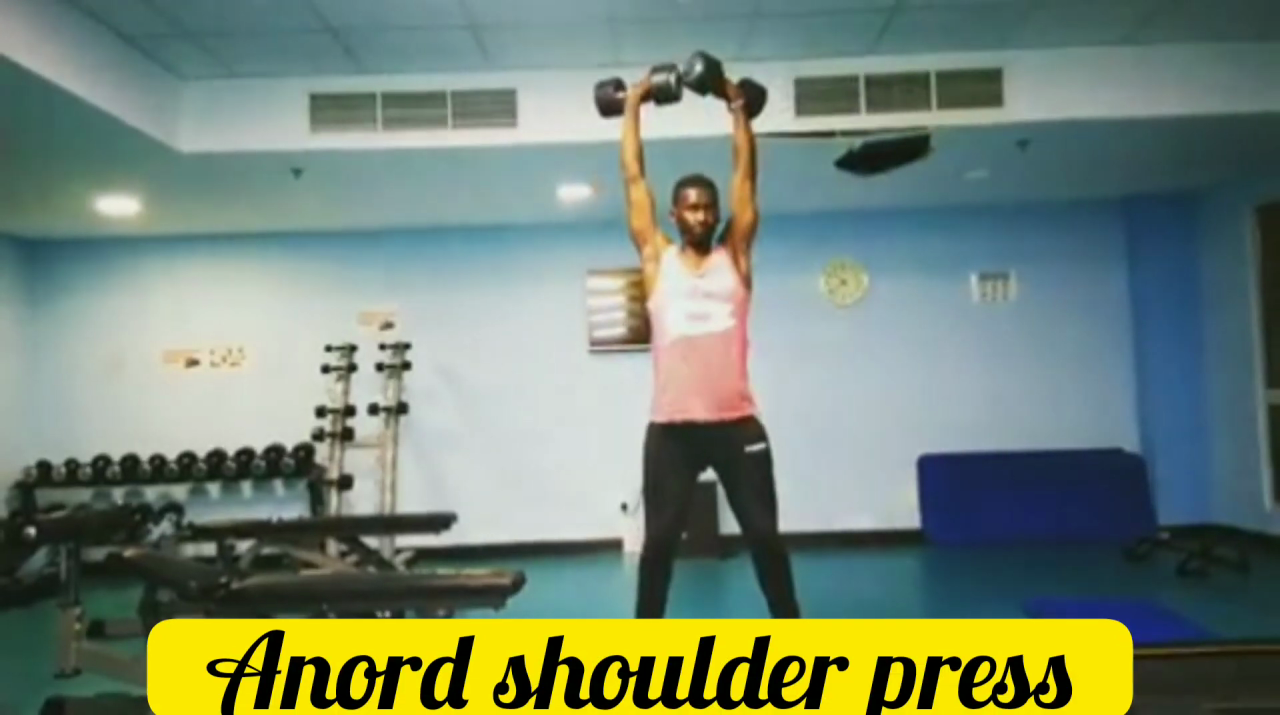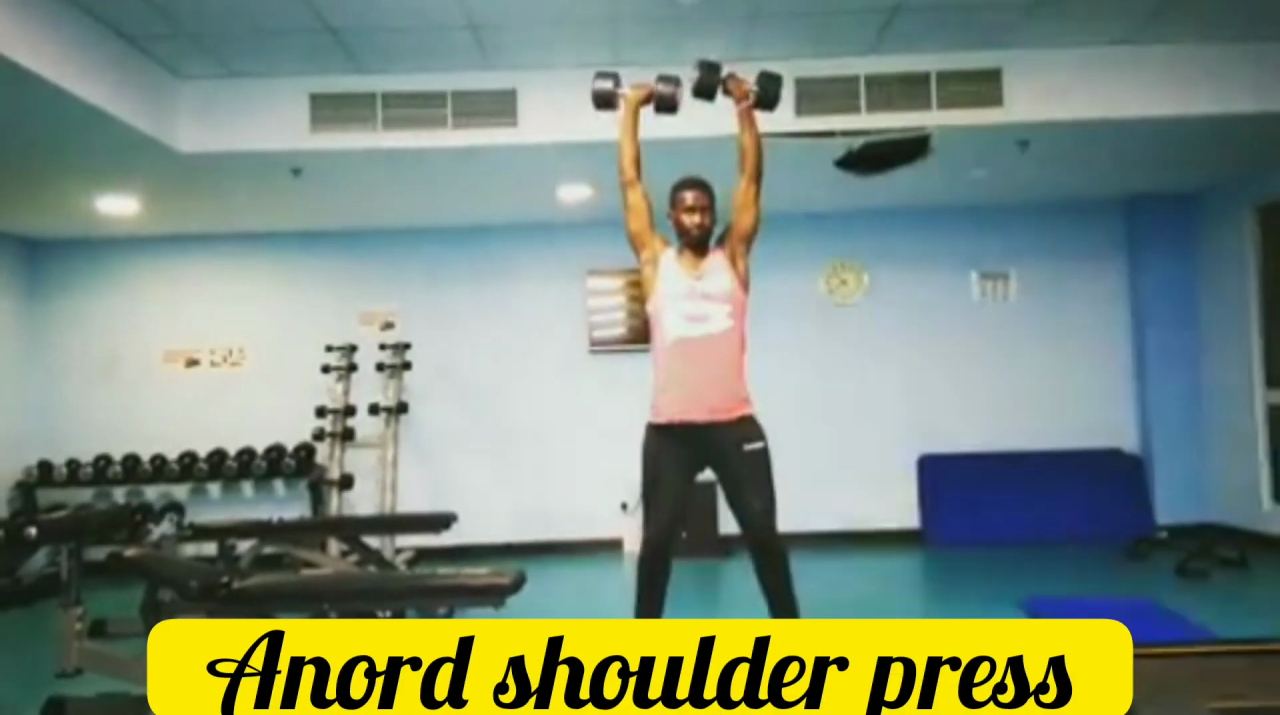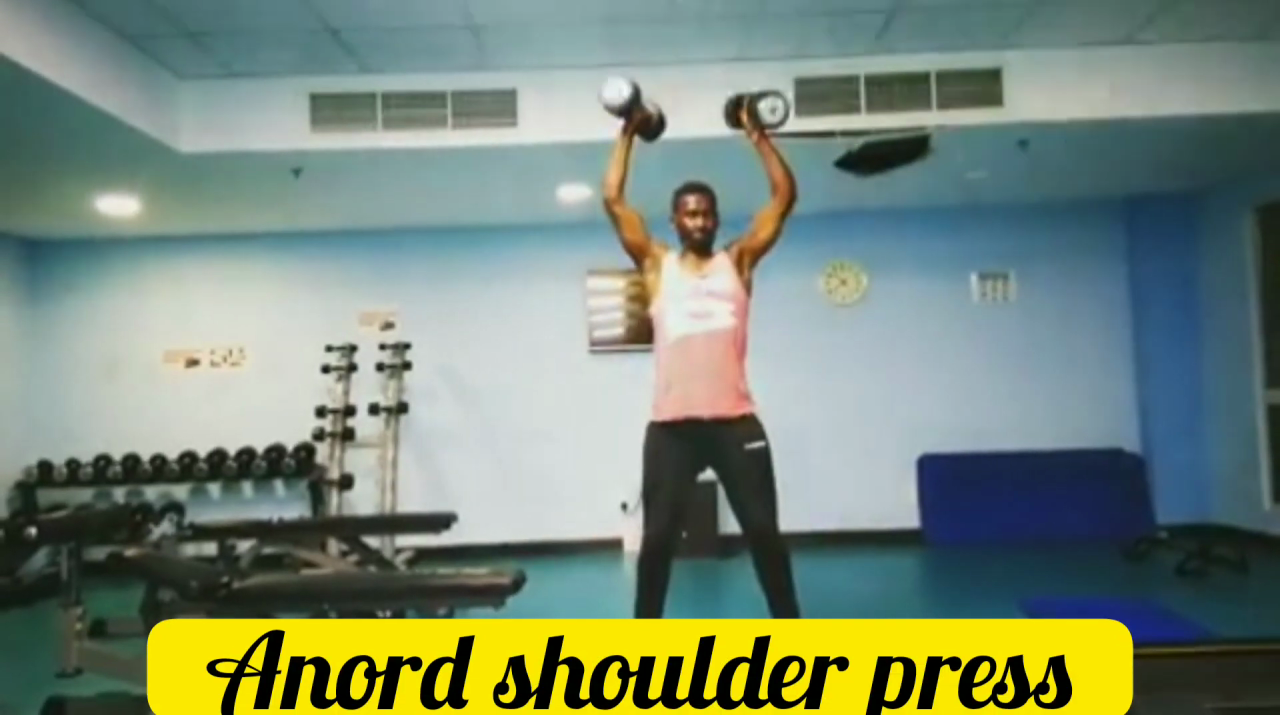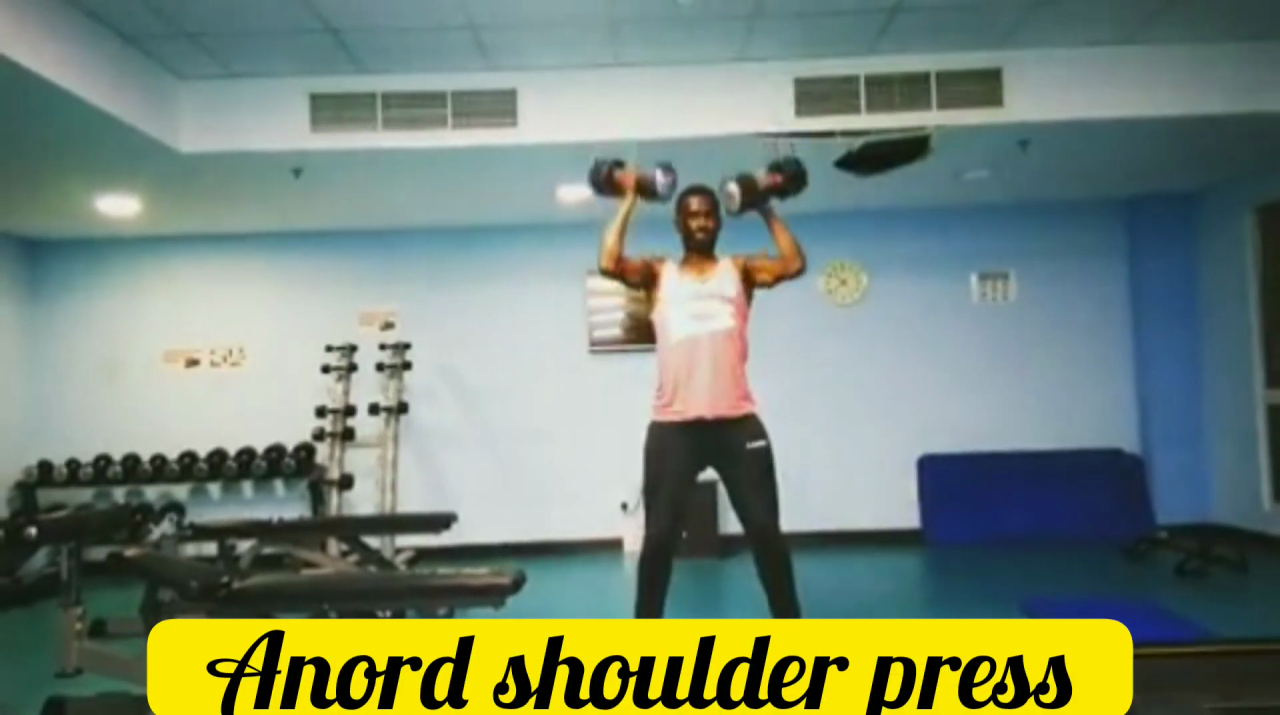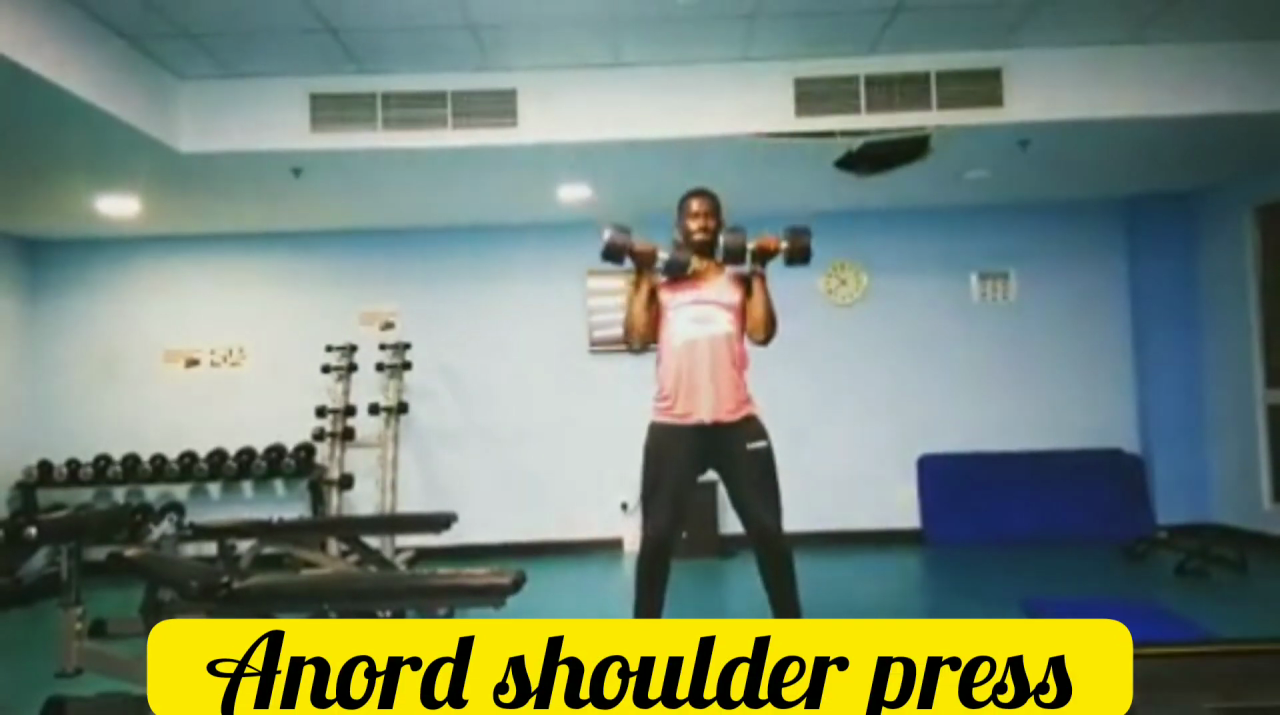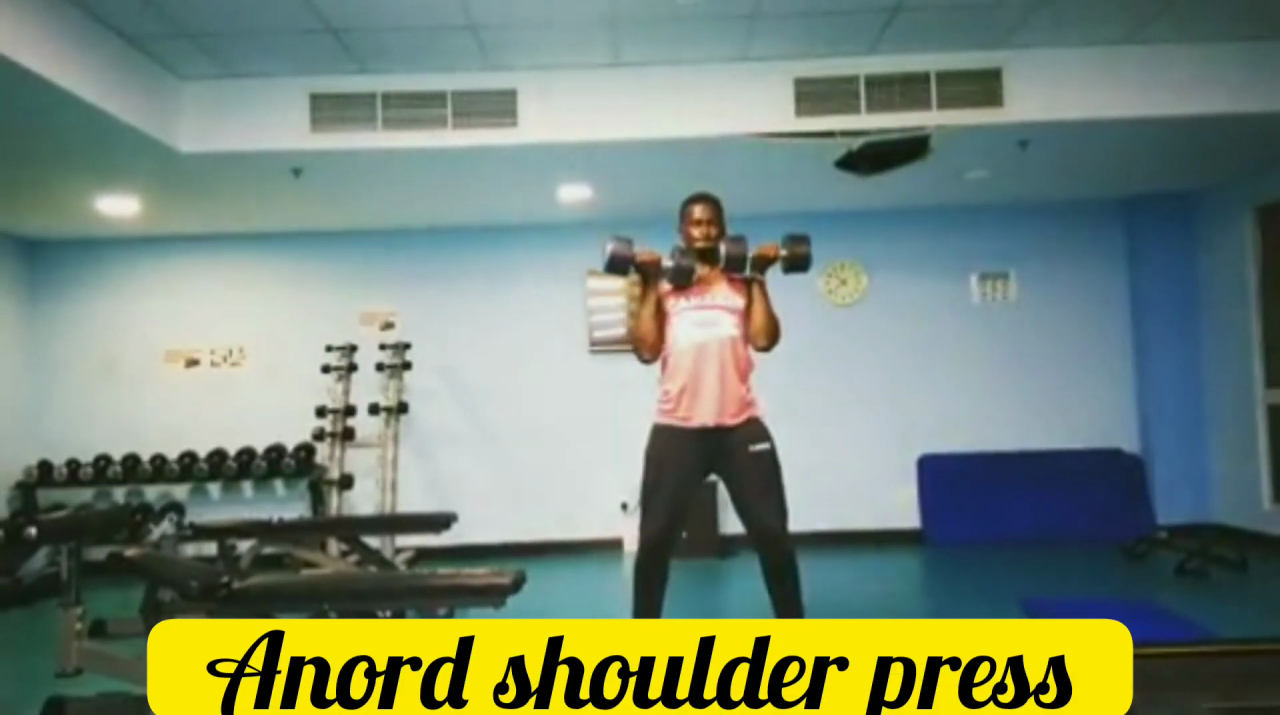
dt=0.4s
person 1, frame 1
left shoulder: (734, 255)
right shoulder: (657, 258)
left elbow: (745, 173)
right elbow: (633, 177)
left wrist: (736, 107)
right wrist: (632, 106)
left hip: (736, 424)
right hip: (672, 427)
left knee: (764, 535)
right knee: (659, 540)
person 1, frame 2
left shoulder: (733, 257)
right shoulder: (655, 260)
left elbow: (752, 175)
right elbow: (629, 181)
left wrist: (743, 106)
right wrist: (632, 109)
left hip: (734, 424)
right hip: (670, 428)
left knee: (763, 534)
right knee: (657, 539)
person 1, frame 3
left shoulder: (738, 262)
right shoulder: (656, 264)
left elbow: (786, 197)
right elbow: (612, 199)
left wrist: (756, 134)
right wrist: (628, 134)
left hip: (735, 422)
right hip: (672, 425)
left knee: (764, 532)
right knee: (658, 538)
person 1, frame 4
left shoulder: (739, 269)
right shoulder: (658, 273)
left elbow: (794, 265)
right elbow: (609, 265)
left wrist: (766, 210)
right wrist: (628, 203)
left hip: (737, 421)
right hip: (673, 424)
left knee: (765, 530)
right knee: (659, 535)
person 1, frame 5
left shoulder: (739, 281)
right shoulder: (659, 283)
left elbow: (762, 333)
right elbow: (636, 340)
left wrist: (759, 271)
right wrist: (642, 275)
left hip: (737, 422)
right hip: (674, 425)
left knee: (767, 530)
right knee: (657, 536)
person 1, frame 6
left shoulder: (742, 285)
right shoulder: (663, 287)
left elbow: (765, 339)
right elbow: (645, 350)
left wrist: (759, 277)
right wrist: (648, 285)
left hip: (740, 426)
right hip: (677, 428)
left knee: (772, 532)
right knee: (655, 537)
